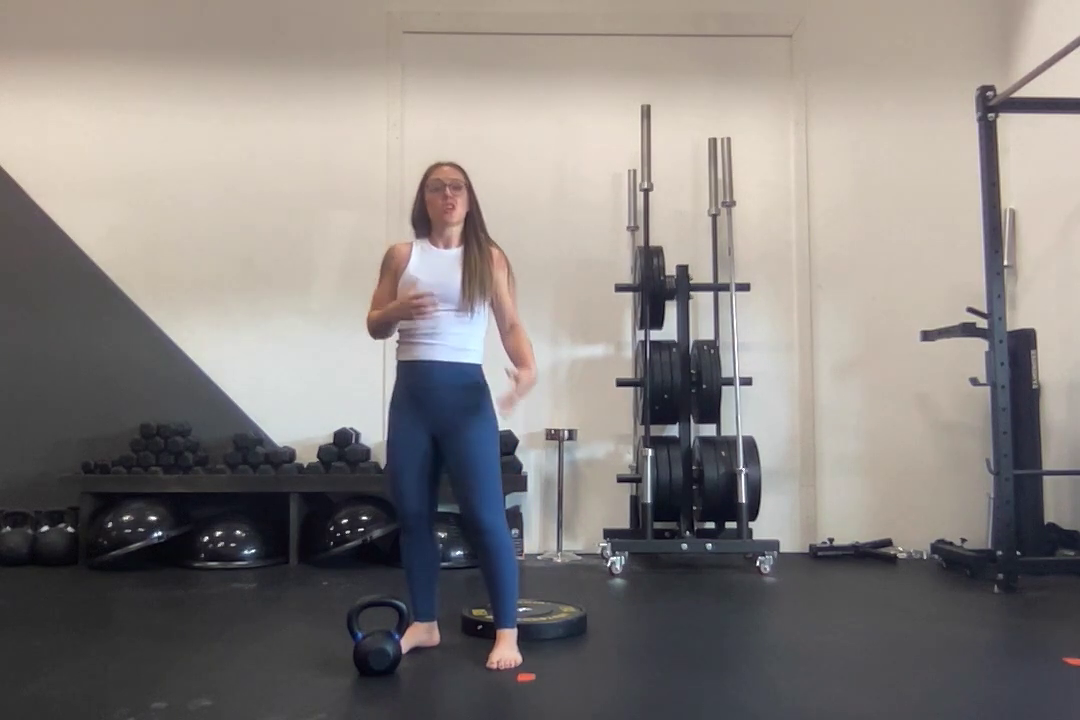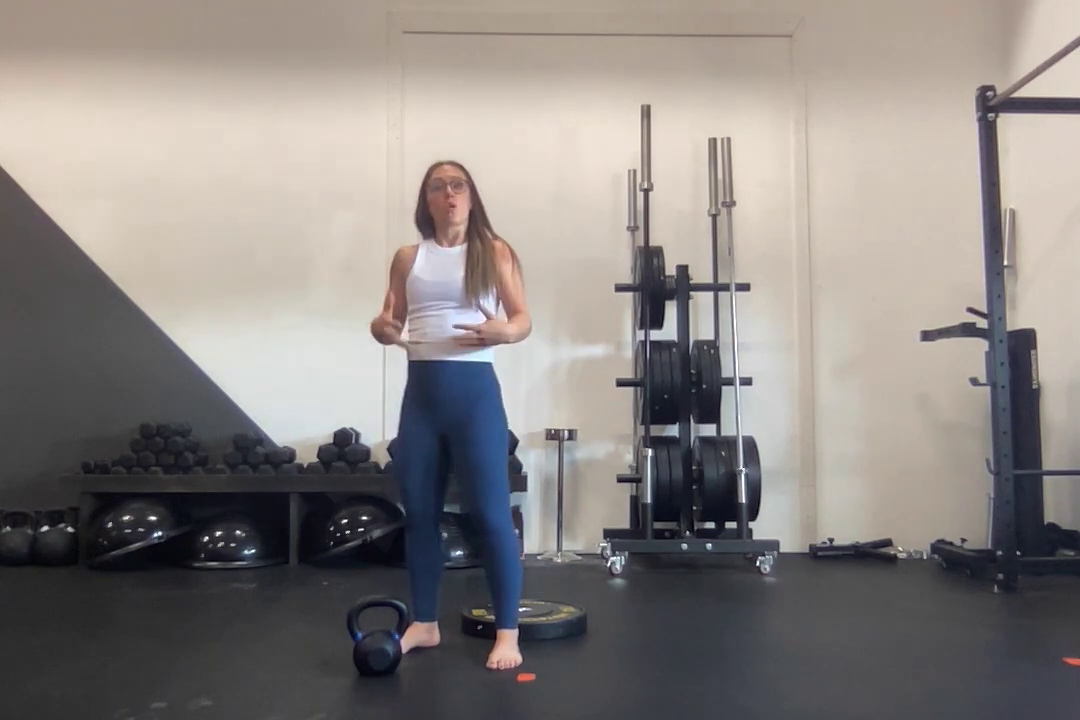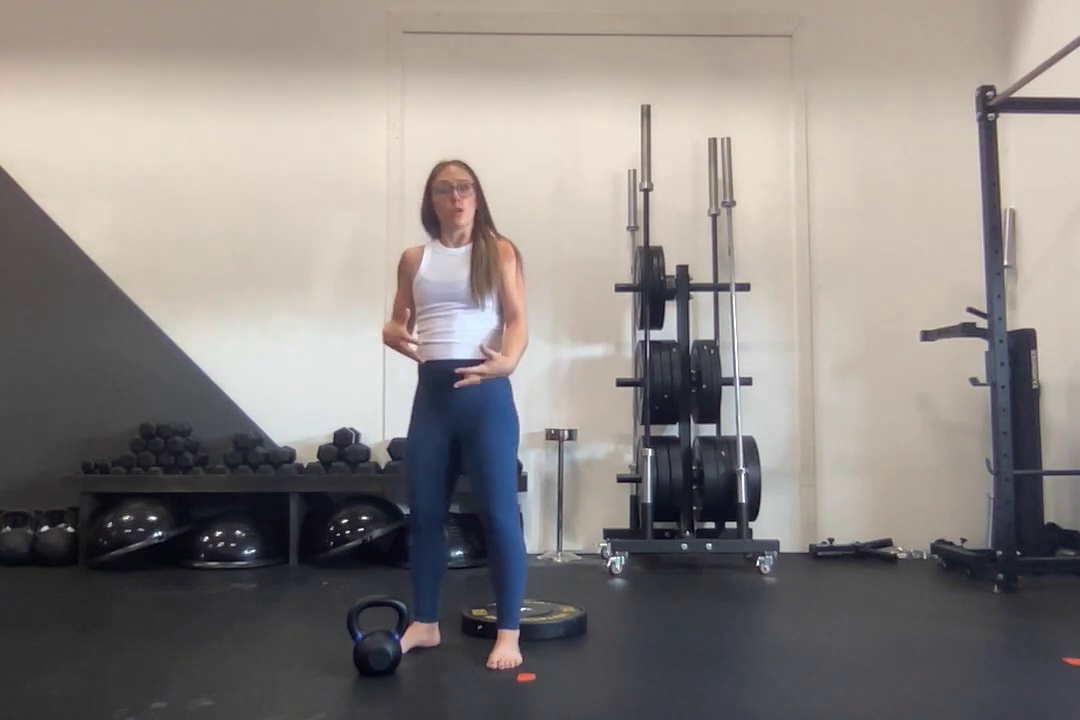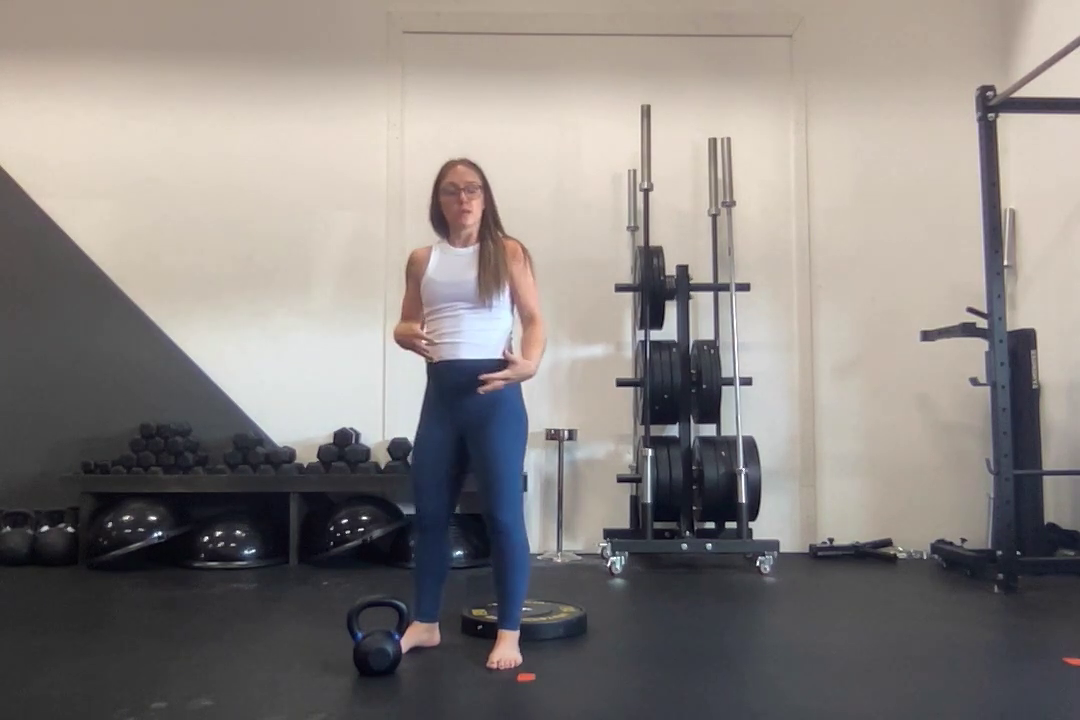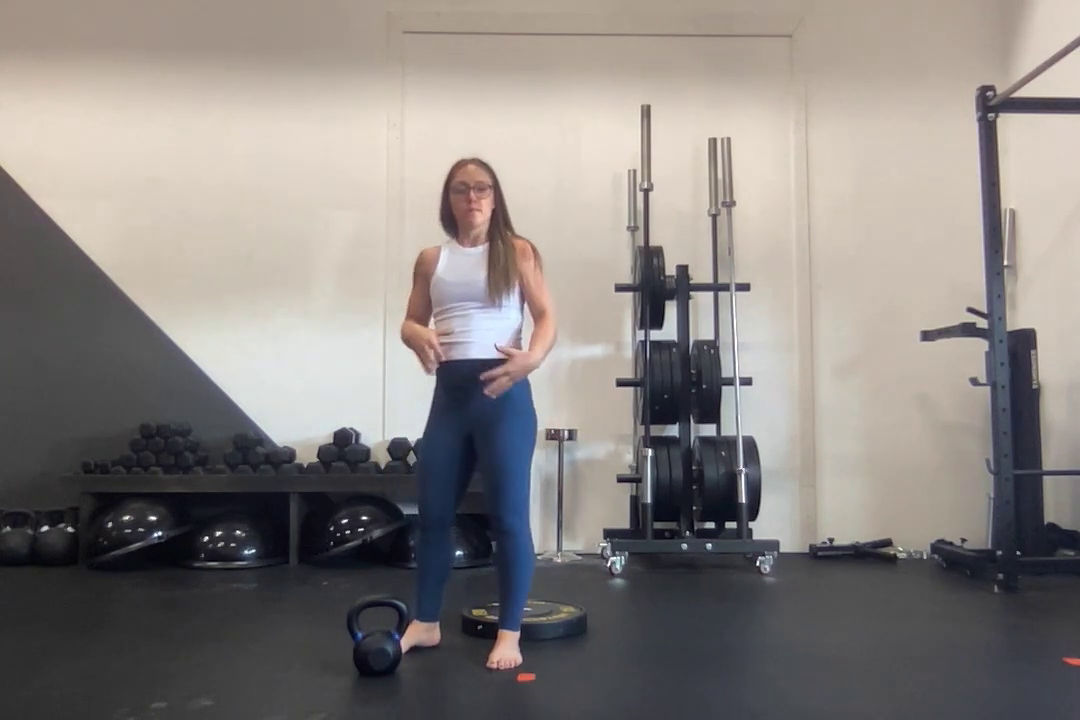
dt=0.2s
person 1, frame 1
left shoulder: (488, 257)
right shoulder: (401, 255)
left elbow: (511, 325)
right elbow: (374, 325)
left wrist: (526, 368)
right wrist: (396, 311)
left hip: (465, 391)
right hip: (411, 393)
left knee: (485, 516)
right knee: (412, 514)
left ankle: (506, 632)
right ankle: (424, 623)
person 1, frame 2
left shoulder: (495, 252)
right shoulder: (408, 257)
left elbow: (522, 317)
right elbow: (388, 323)
left wrist: (500, 331)
right wrist: (381, 326)
left hip: (474, 390)
right hip: (420, 392)
left knee: (491, 514)
right knee: (418, 513)
left ankle: (507, 632)
right ankle: (424, 623)
person 1, frame 3
left shoulder: (500, 251)
right shoulder: (414, 259)
left elbow: (517, 318)
right elbow: (396, 323)
left wrist: (507, 359)
right wrist: (395, 336)
left hip: (486, 394)
right hip: (431, 393)
left knee: (499, 514)
right knee: (424, 513)
left ankle: (508, 632)
right ankle: (424, 623)
person 1, frame 4
left shoulder: (508, 251)
right shoulder: (422, 259)
left elbow: (533, 318)
right elbow: (405, 324)
left wrist: (530, 362)
right wrist: (408, 335)
left hip: (495, 394)
right hip: (441, 393)
left knee: (503, 514)
right knee: (429, 513)
left ankle: (509, 632)
right ankle: (425, 623)
person 1, frame 5
left shoulder: (518, 251)
right shoulder: (431, 259)
left elbow: (545, 315)
right elbow: (411, 321)
left wrist: (533, 356)
right wrist: (419, 338)
left hip: (503, 393)
right hip: (449, 393)
left knee: (508, 516)
right knee: (432, 512)
left ankle: (509, 633)
right ankle: (425, 622)
